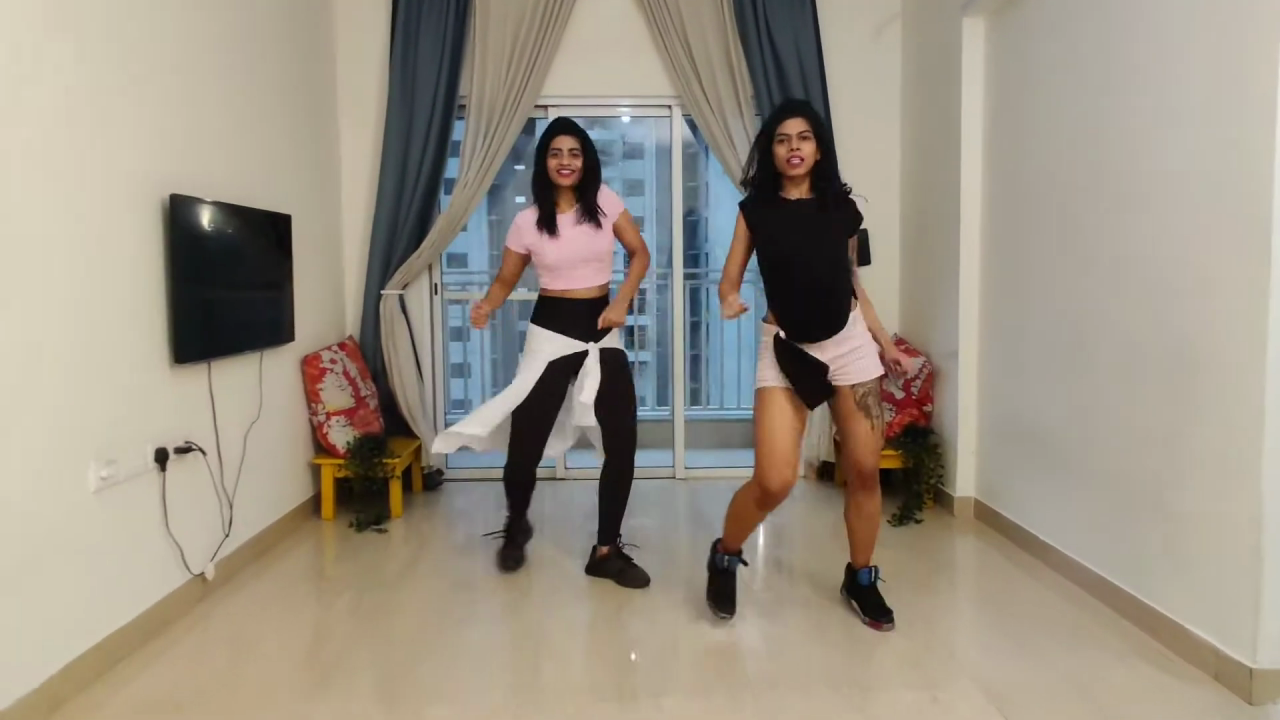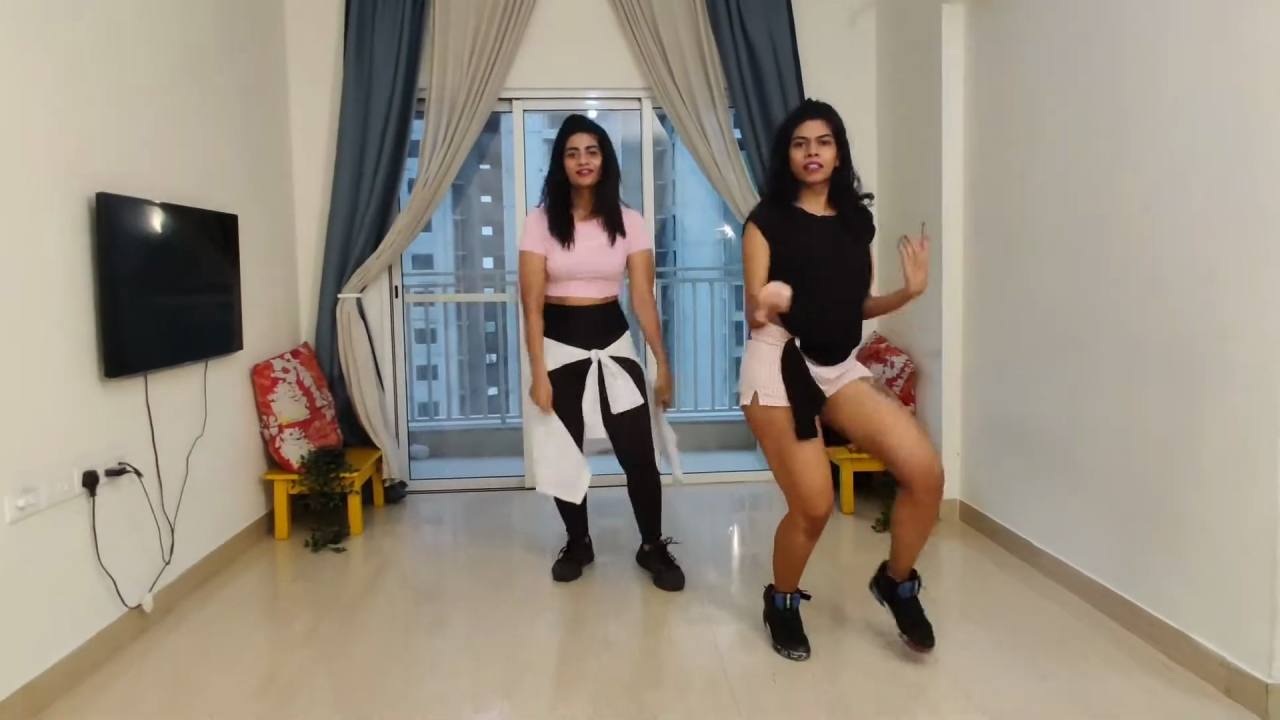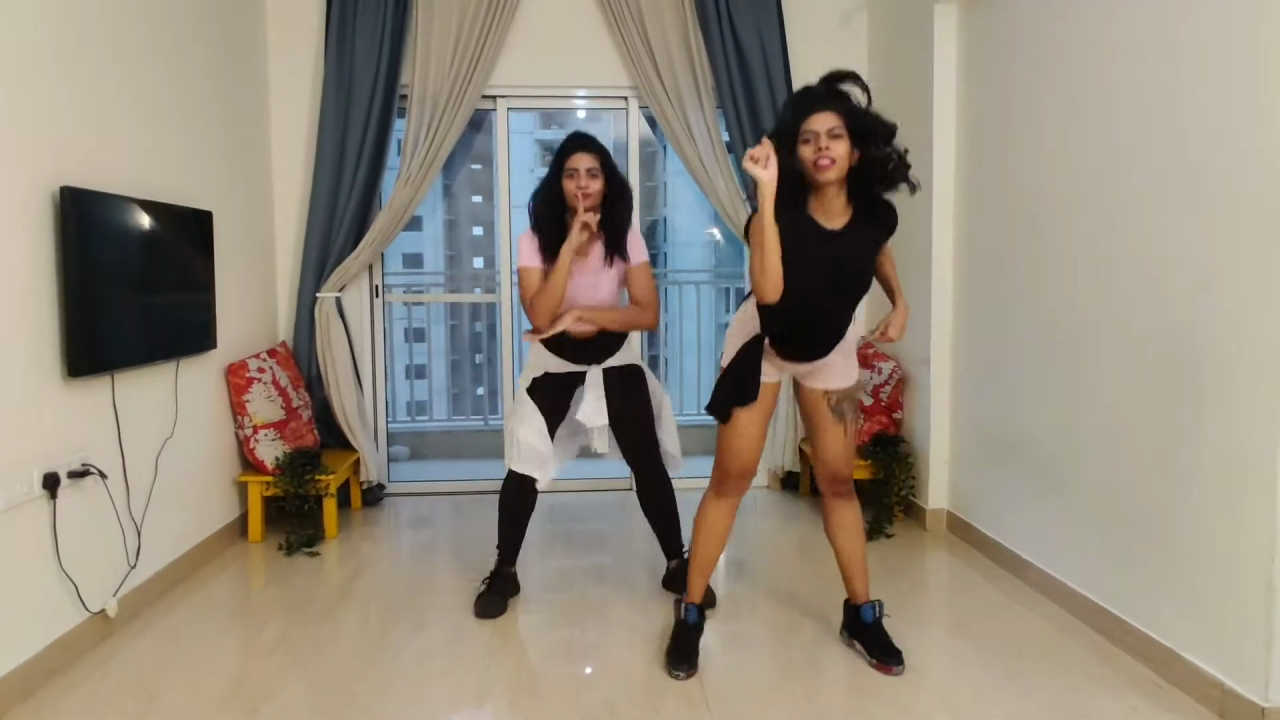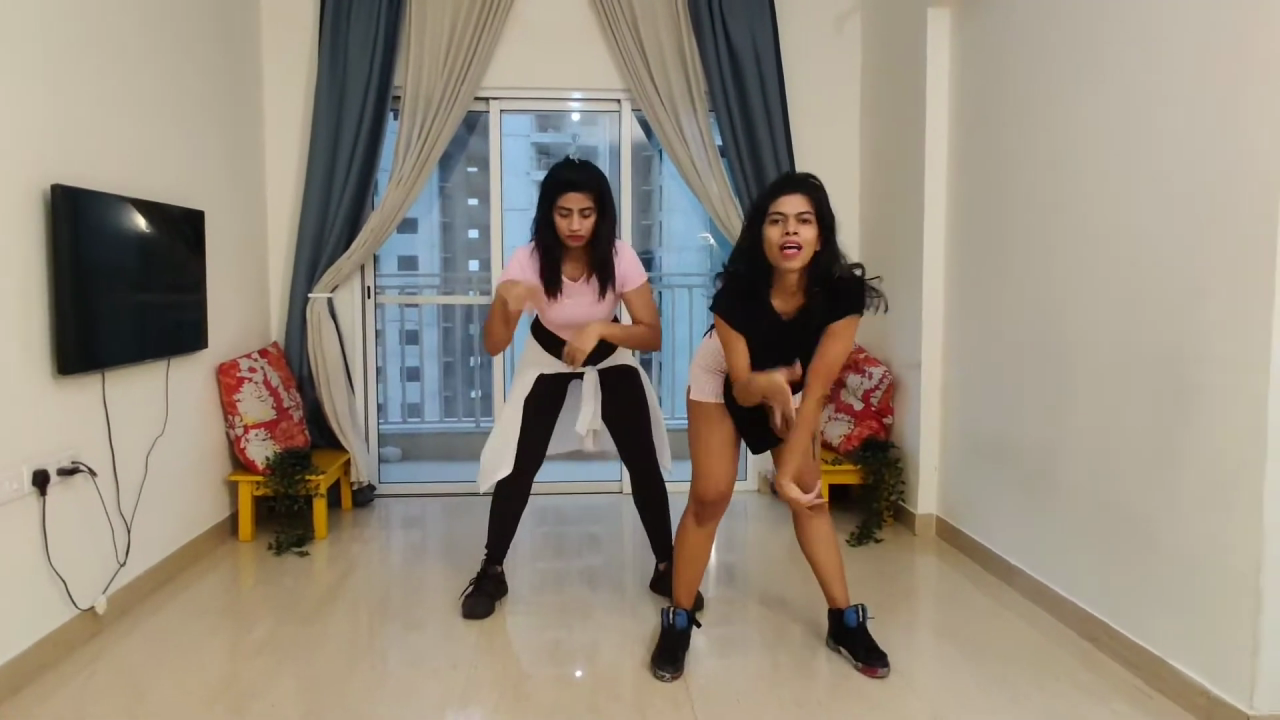
dt=0.4s
person 1, frame 1
left shoulder: (840, 208)
right shoulder: (756, 209)
right elbow: (728, 279)
left wrist: (887, 345)
right wrist: (730, 304)
left hip: (849, 343)
right hip: (786, 351)
left knee: (864, 470)
right knee: (774, 483)
left ankle: (862, 578)
right ankle: (724, 557)
person 1, frame 2
left shoulder: (856, 219)
right shoulder: (768, 220)
left elbow: (868, 305)
right elbow: (757, 315)
left wrist: (909, 289)
right wrist: (762, 303)
left hip: (841, 366)
right hip: (780, 364)
left knee: (925, 472)
right knee: (813, 505)
left ankle: (897, 581)
right ankle: (782, 603)
person 1, frame 3
left shoulder: (874, 213)
right shoulder: (782, 211)
right elbow: (769, 290)
left wrist: (896, 303)
right wrist: (766, 193)
left hip: (830, 355)
right hip: (761, 349)
left knee: (838, 480)
right knee: (734, 477)
left ankle: (862, 615)
right ankle: (690, 614)
person 1, frame 4
left shoulder: (842, 293)
right shoulder: (739, 293)
left elbow: (817, 388)
right elbow: (741, 387)
left wrist: (792, 464)
right wrist: (762, 385)
left hip: (794, 384)
right hip: (722, 379)
left knee: (808, 497)
right knee: (709, 499)
left ankle: (845, 620)
right ankle: (677, 621)
person 2, frame 1
left shoulder: (604, 202)
right shoulder: (530, 219)
left elbow: (640, 252)
right elbow: (507, 277)
left wrist: (623, 298)
right wrist: (488, 302)
left hip: (603, 336)
right hip: (551, 334)
left knee: (622, 445)
right knee: (524, 446)
left ankle: (607, 549)
right ankle: (516, 527)
person 2, frame 2
left shoulder: (627, 221)
right shoulder: (541, 220)
left elbow: (644, 297)
right elbow: (531, 300)
left wrist: (661, 363)
right wrist: (539, 371)
left hip: (614, 341)
right hip: (559, 345)
left knee: (638, 457)
right knee: (559, 461)
left ankle: (654, 547)
right ankle: (578, 542)
person 2, frame 3
left shoulder: (625, 236)
right shoulder: (536, 238)
left elbow: (648, 314)
right elbow: (539, 317)
left wrist: (578, 318)
right wrist: (570, 247)
left hip: (616, 358)
right hip: (553, 362)
left knee: (648, 463)
right knee: (526, 464)
left ankle: (678, 564)
right ankle: (504, 572)
person 2, frame 4
left shoulder: (619, 259)
right shoulder: (529, 260)
left elbow: (652, 337)
right elbow: (495, 345)
left wrist: (602, 332)
right wrist: (507, 302)
left hip: (611, 361)
right hip: (547, 362)
left knee: (645, 465)
right knee: (518, 467)
left ankle: (667, 568)
right ankle: (491, 573)
